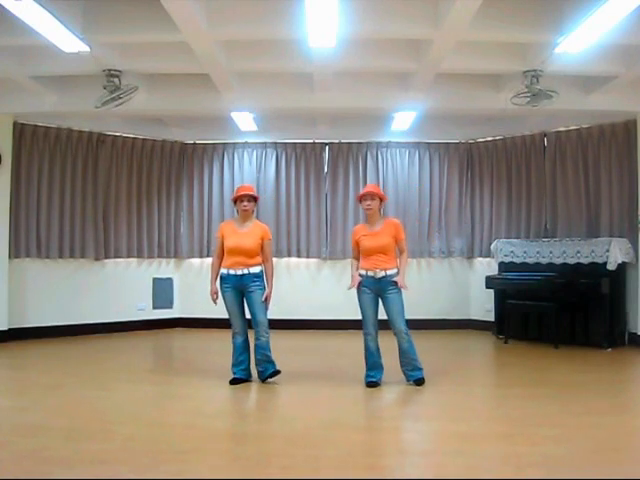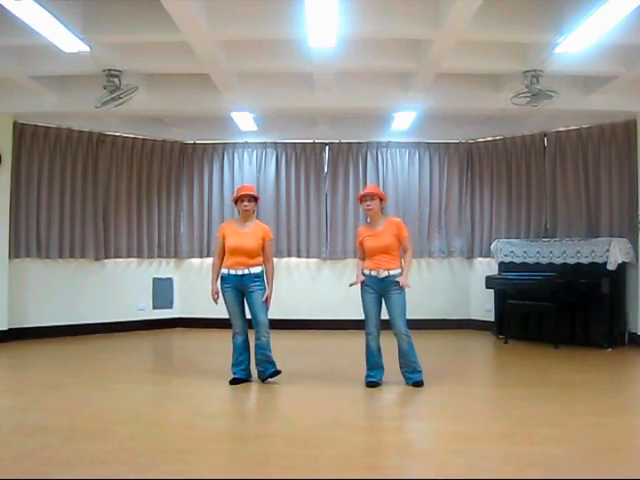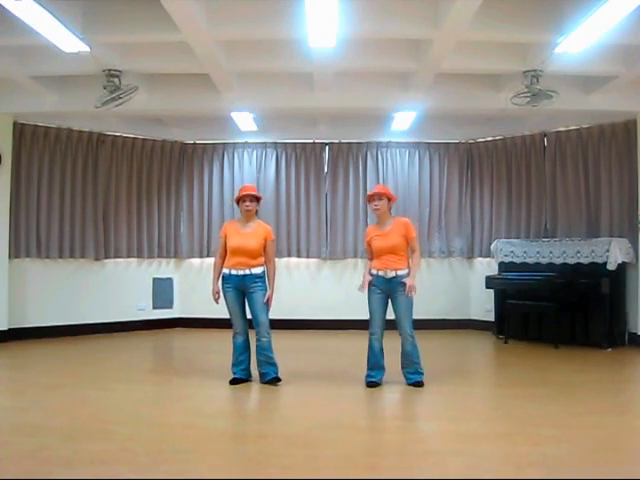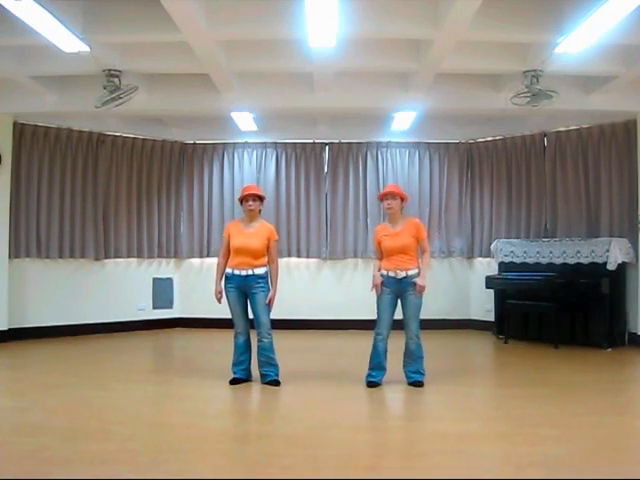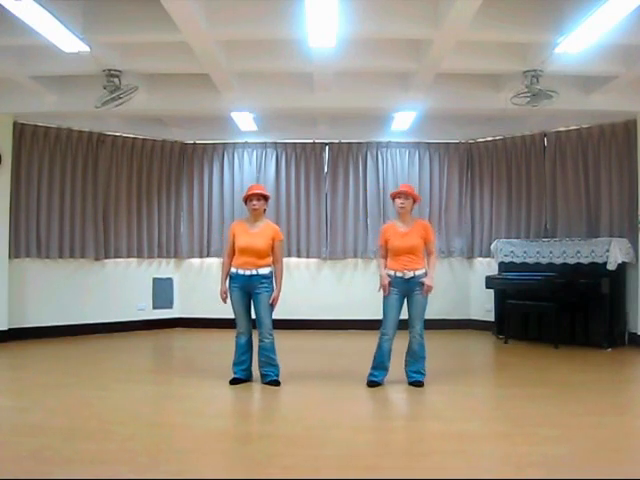
dt=0.2s
person 1, frame 1
left shoulder: (394, 224)
right shoulder: (358, 231)
left elbow: (403, 252)
left wrist: (401, 275)
right wrist: (354, 274)
left hip: (389, 280)
right hip: (366, 281)
left knee: (400, 328)
right knee: (369, 331)
left ankle: (414, 372)
right ankle: (373, 375)
person 1, frame 2
left shoulder: (396, 224)
right shoulder: (362, 231)
left elbow: (407, 251)
left wrist: (405, 275)
right wrist: (359, 274)
left hip: (393, 280)
right hip: (370, 281)
left knee: (400, 329)
right knee: (371, 331)
left ankle: (413, 374)
right ankle: (374, 374)
person 1, frame 3
left shoulder: (404, 224)
right shoulder: (370, 231)
left elbow: (415, 251)
left wrist: (412, 276)
right wrist: (366, 275)
left hip: (400, 280)
right hip: (378, 281)
left knee: (406, 330)
right knee: (375, 330)
left ankle: (413, 374)
right ankle: (374, 374)
person 1, frame 4
left shoulder: (415, 224)
right shoulder: (380, 230)
left elbow: (425, 252)
left wrist: (422, 276)
right wrist: (375, 274)
left hip: (410, 280)
right hip: (387, 281)
left knee: (412, 330)
right knee: (381, 330)
left ankle: (415, 374)
right ankle: (375, 374)
person 1, frame 5
left shoulder: (423, 226)
right shoulder: (387, 229)
left elbow: (431, 253)
right elbow: (382, 257)
left wrist: (430, 276)
right wrist: (382, 273)
left hip: (417, 280)
right hip: (394, 281)
left knee: (416, 330)
right knee: (387, 330)
left ankle: (416, 374)
right ankle: (377, 374)
person 2, frame 1
left shoulder: (262, 229)
right shoulder: (224, 227)
left elbow: (267, 261)
right elbow: (217, 257)
left wrist: (269, 287)
right wrist: (213, 283)
left hip: (253, 279)
right hip: (229, 280)
left knee: (261, 325)
right knee: (237, 329)
left ankle: (266, 369)
right ankle: (241, 372)
person 2, frame 2
left shoulder: (263, 229)
right shoulder: (225, 228)
left elbow: (268, 261)
right elbow: (218, 257)
left wrist: (270, 287)
right wrist: (214, 283)
left hip: (254, 279)
right hip: (229, 280)
left knee: (262, 325)
right knee: (238, 329)
left ankle: (266, 369)
right ankle: (241, 372)
person 2, frame 3
left shoulder: (265, 230)
right shoulder: (227, 227)
left elbow: (270, 261)
right elbow: (220, 257)
left wrist: (271, 288)
right wrist: (215, 283)
left hip: (256, 279)
right hip: (231, 280)
left knee: (263, 326)
right knee: (238, 329)
left ankle: (268, 372)
right ankle: (241, 372)
person 2, frame 4
left shoulder: (269, 230)
right shoulder: (231, 227)
left elbow: (273, 262)
right elbow: (223, 257)
left wrist: (274, 288)
right wrist: (218, 283)
left hip: (258, 279)
right hip: (234, 280)
left knee: (264, 328)
right knee: (240, 329)
left ankle: (269, 374)
right ankle: (241, 372)
person 2, frame 5
left shoulder: (273, 230)
right shoulder: (236, 227)
left elbow: (278, 262)
right elbow: (228, 257)
left wrist: (278, 288)
right wrist: (223, 283)
left hip: (262, 280)
right hip: (238, 279)
left knee: (266, 329)
right knee: (242, 329)
left ankle: (270, 374)
right ankle: (241, 372)
